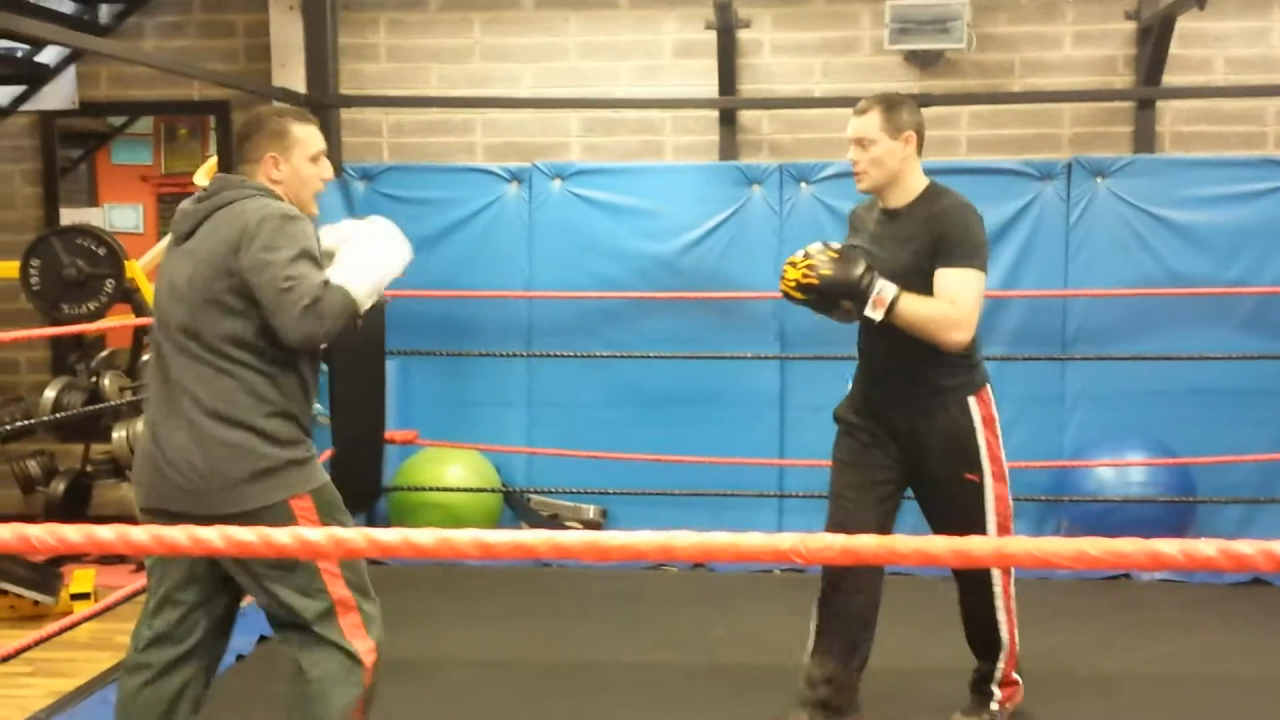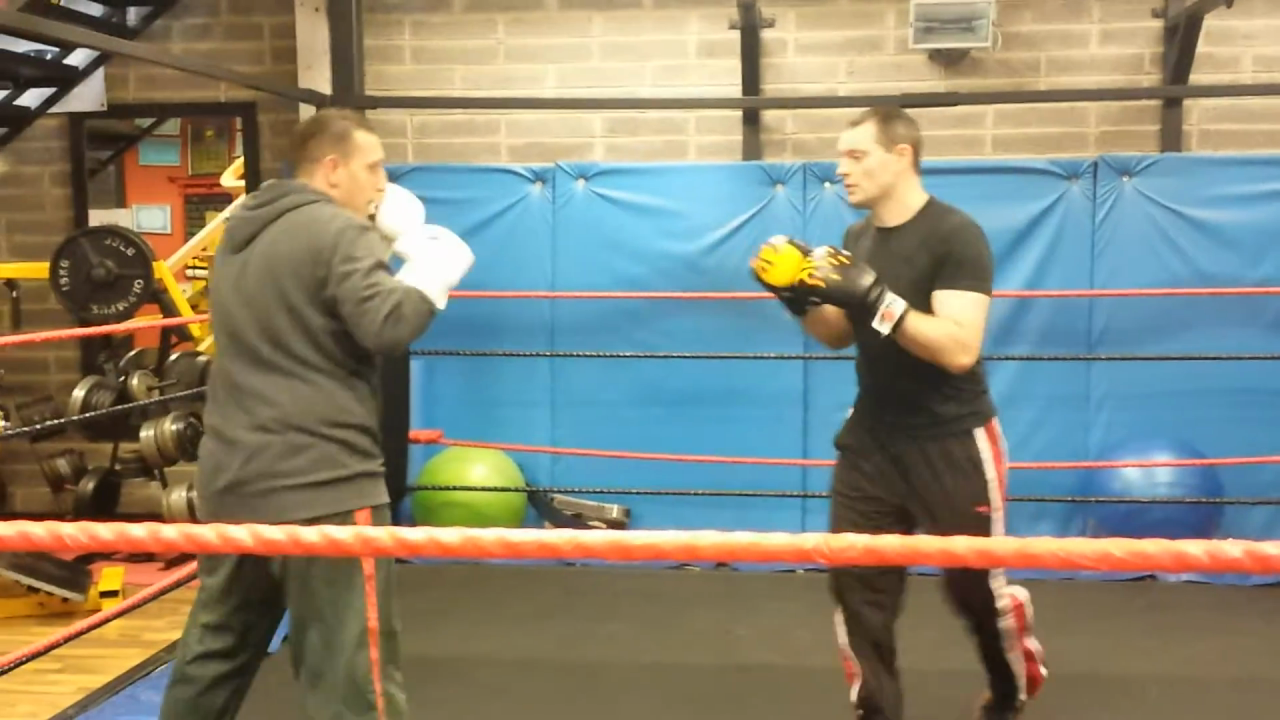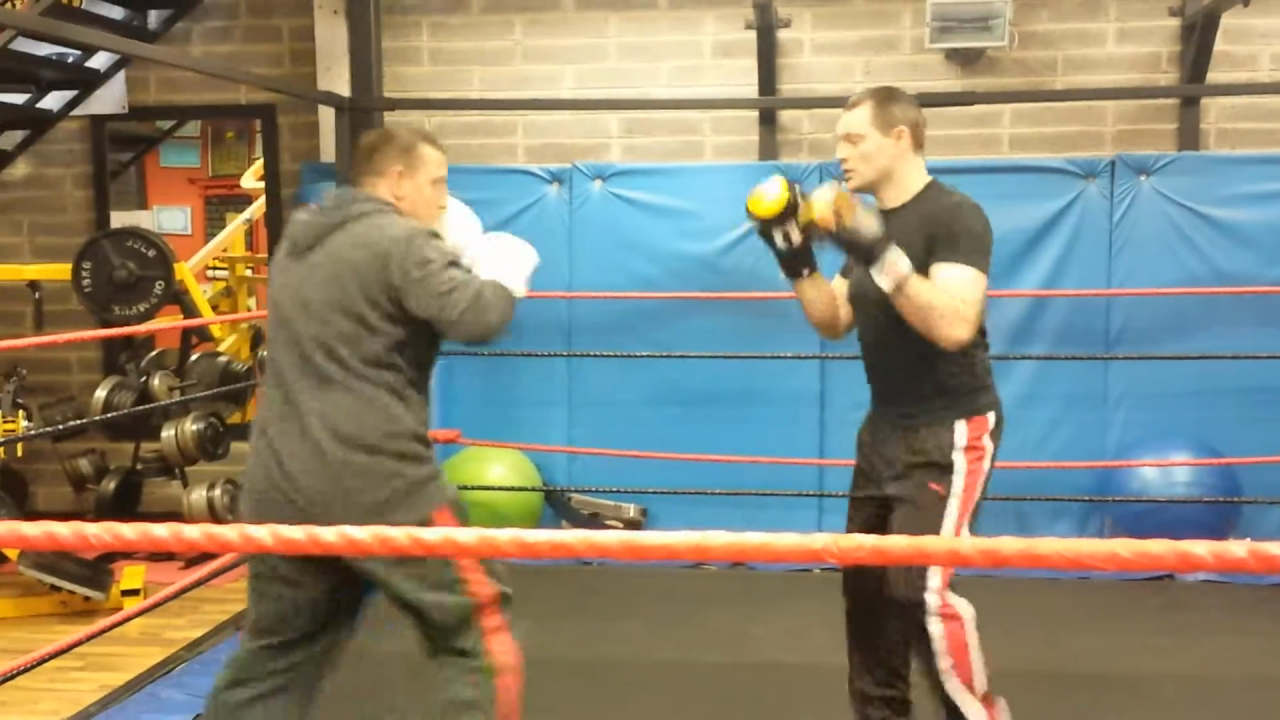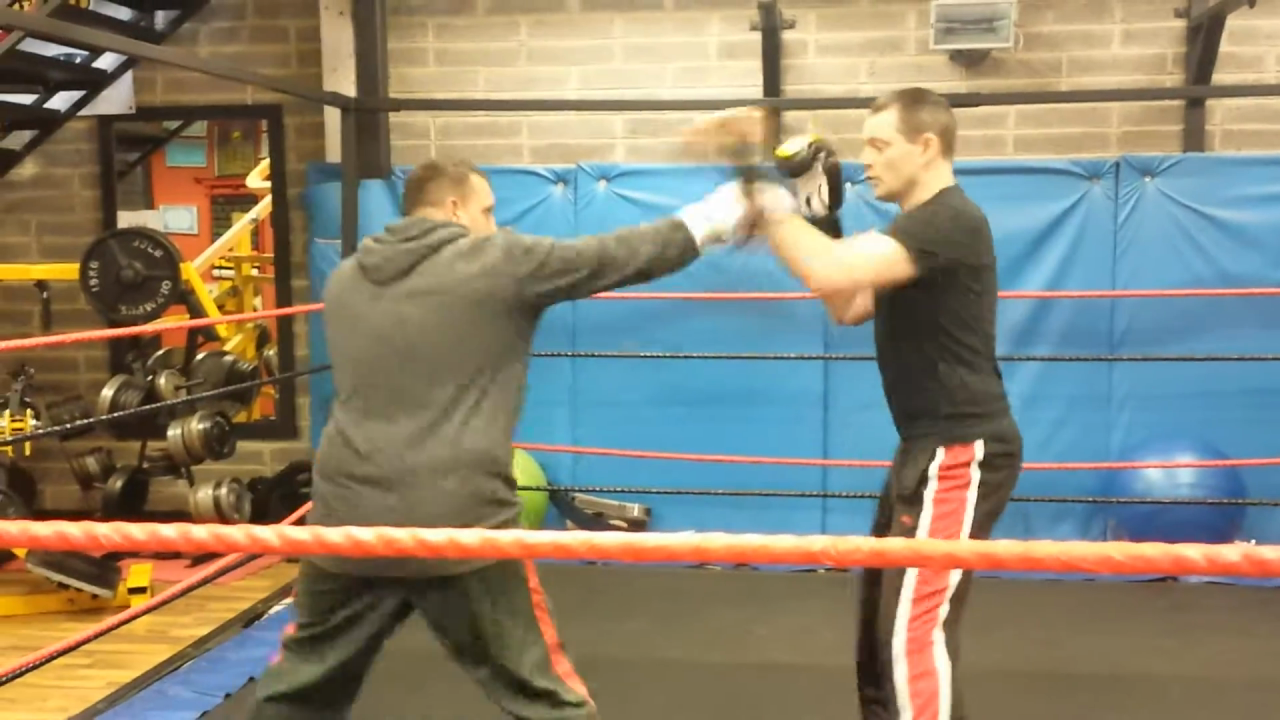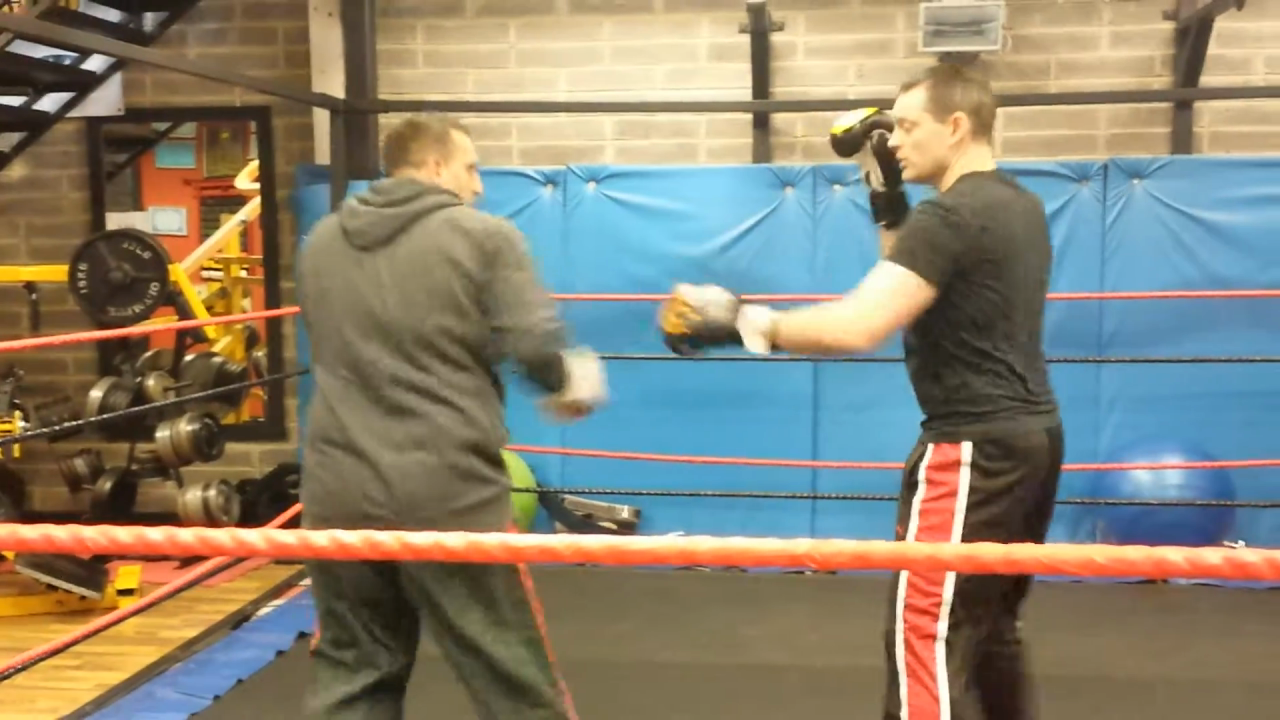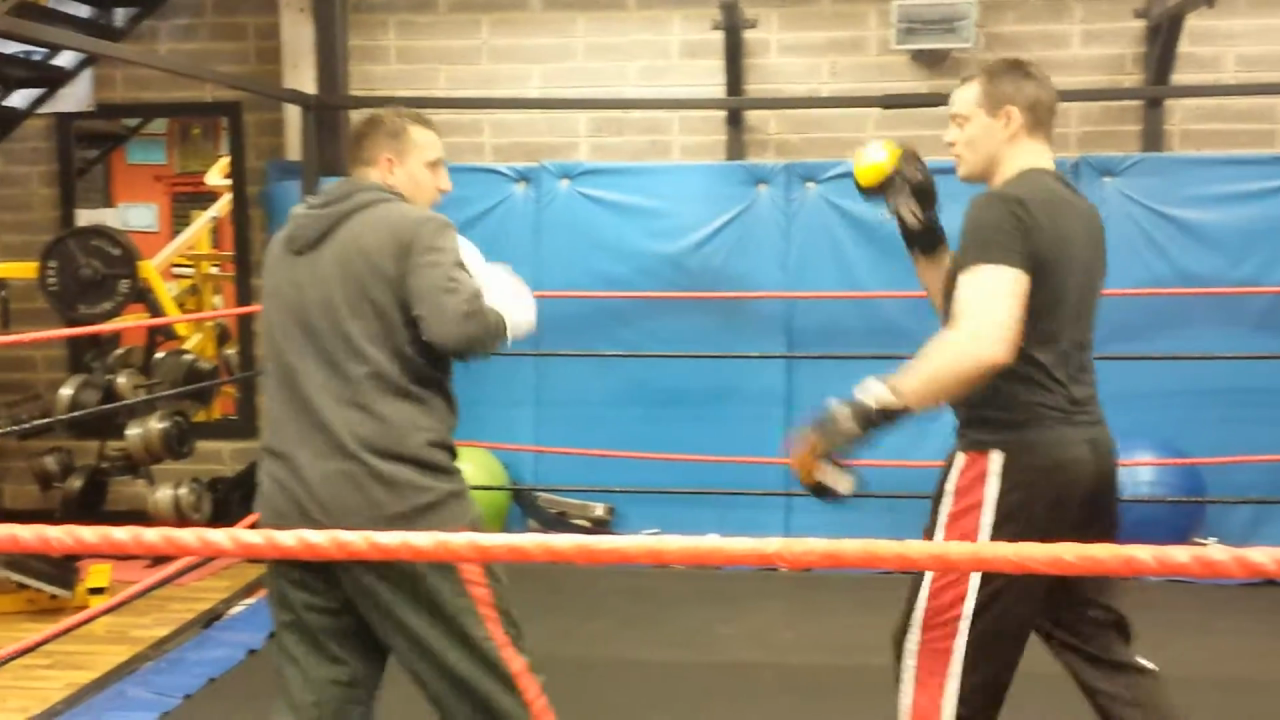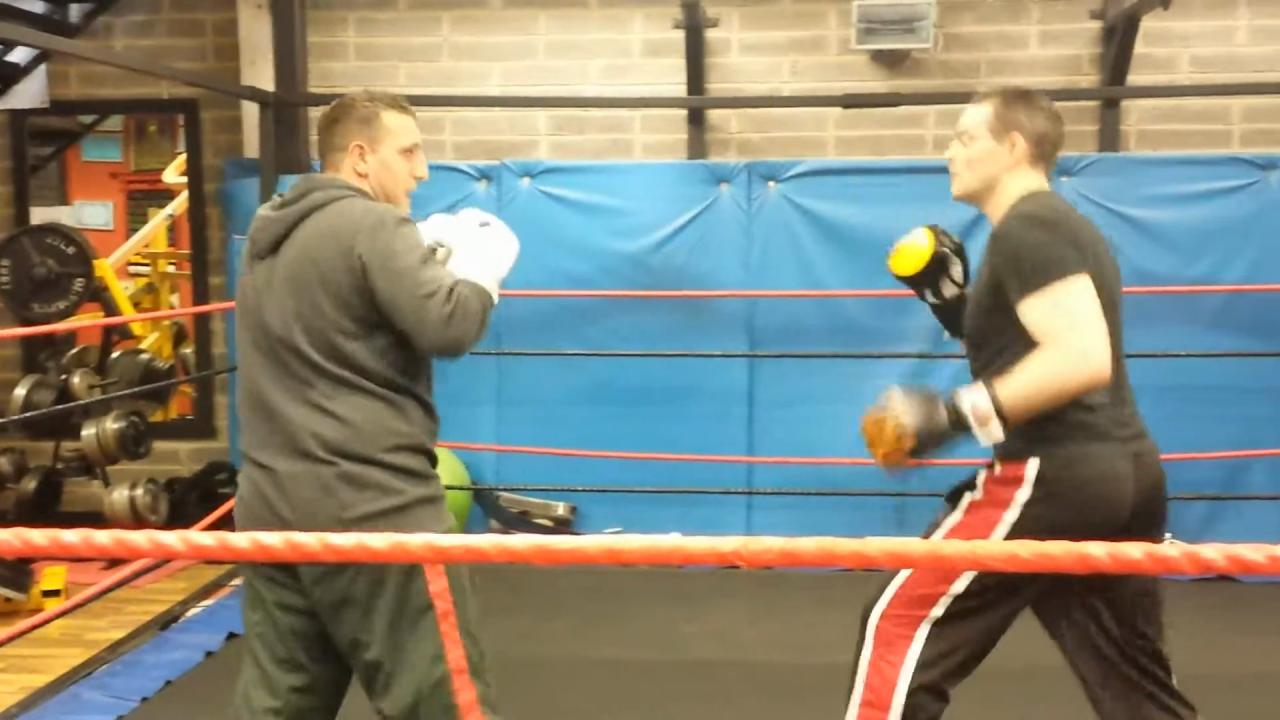
dt=0.2s
person 1, frame 1
left shoulder: (954, 218)
right shoulder: (861, 218)
left elbow: (955, 327)
left wrist: (869, 288)
right wrist: (823, 292)
left hip: (947, 411)
right hip: (870, 411)
left knee: (977, 557)
right knee: (846, 557)
person 1, frame 2
left shoulder: (955, 236)
right shoulder: (857, 237)
left elbow: (958, 350)
right elbow: (839, 334)
left wrist: (873, 299)
right wrist: (802, 300)
left hip: (954, 439)
right hip: (872, 436)
left knee: (975, 585)
right knee: (857, 584)
person 1, frame 3
left shoulder: (955, 217)
right shoulder: (875, 220)
left elbow: (954, 326)
right elbow: (834, 321)
left wrist: (882, 256)
right wrist: (795, 257)
left hip: (953, 428)
right hip: (888, 428)
left knee: (925, 588)
right knee: (867, 587)
person 1, frame 4
left shoulder: (948, 219)
right shoulder: (929, 221)
left elbow: (836, 274)
right elbow: (849, 306)
right wrist: (819, 218)
left hip: (958, 453)
right hip: (927, 447)
left knee: (914, 626)
right knee: (883, 609)
person 1, frame 5
left shoulder: (950, 214)
right shoulder: (1020, 206)
left elbow: (859, 326)
right elbow: (907, 284)
left wrist: (742, 321)
right wrist: (885, 197)
left hip: (973, 448)
right hip: (1028, 436)
left knee: (927, 635)
right knee: (988, 618)
person 1, frame 6
left shoulder: (1006, 207)
right shoulder: (1074, 210)
left elbow: (982, 344)
left wrist: (865, 408)
right wrist: (922, 226)
left hip: (1017, 460)
right hip: (1080, 452)
left knee: (947, 662)
right knee: (1105, 654)
person 1, frame 7
left shoulder: (1027, 230)
right shoulder: (1061, 228)
left elbow: (1083, 362)
left wrist: (959, 410)
right wrist: (957, 304)
left hip: (1055, 475)
right hip: (1125, 470)
left knee: (900, 628)
person 2, frame 1
left shoulder: (200, 227)
right shoulder: (270, 222)
right elbow: (309, 317)
left wrist: (324, 257)
right wrist: (367, 266)
left hip: (174, 471)
right hip: (256, 471)
left knee: (168, 644)
right knee: (341, 628)
person 2, frame 2
left shoulder: (245, 233)
right shoulder: (339, 234)
right elbow: (389, 326)
left wrist: (377, 242)
right wrist: (432, 268)
left hip: (233, 481)
right hip: (321, 485)
left knee: (213, 654)
right knee: (348, 671)
person 2, frame 3
left shoulder: (298, 243)
right shoulder: (400, 244)
right elbow: (474, 317)
left wrist: (446, 256)
right wrist: (507, 270)
left hip: (283, 487)
right hip: (377, 487)
left knee: (272, 661)
right knee: (478, 634)
person 2, frame 4
left shoulder: (345, 280)
right shoulder: (502, 262)
right elbow: (618, 257)
right wrist: (709, 218)
left hip: (349, 514)
right hip: (459, 519)
person 2, frame 5
left shoulder: (320, 243)
right shoulder: (484, 238)
right elbow: (537, 347)
right wrist: (578, 380)
left hip: (342, 495)
right hip: (450, 495)
person 2, frame 6
left shoulder: (288, 242)
right shoulder: (414, 231)
right elbow: (461, 328)
right wrist: (507, 306)
left hip: (296, 504)
right hip: (400, 503)
person 2, frame 7
left shoulder: (267, 234)
right shoulder: (374, 227)
right elbow: (444, 330)
left wrist: (425, 260)
right wrist: (481, 260)
left hip: (274, 507)
right hip: (376, 507)
